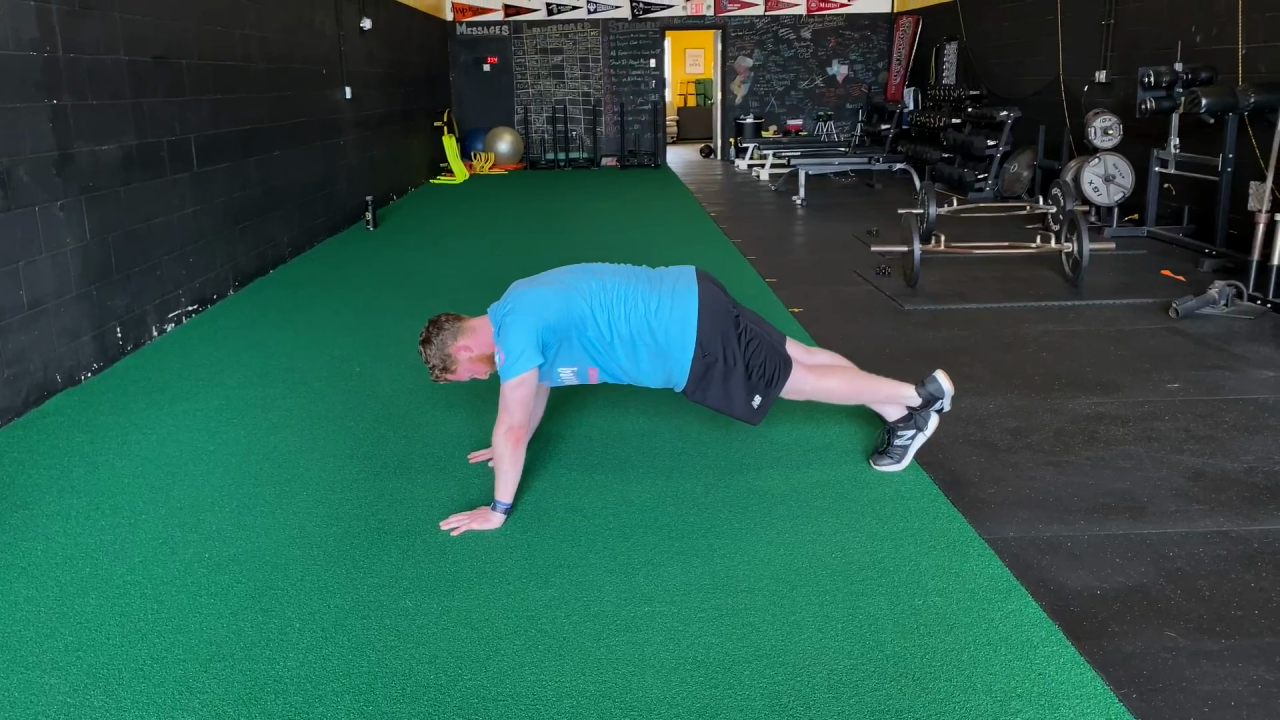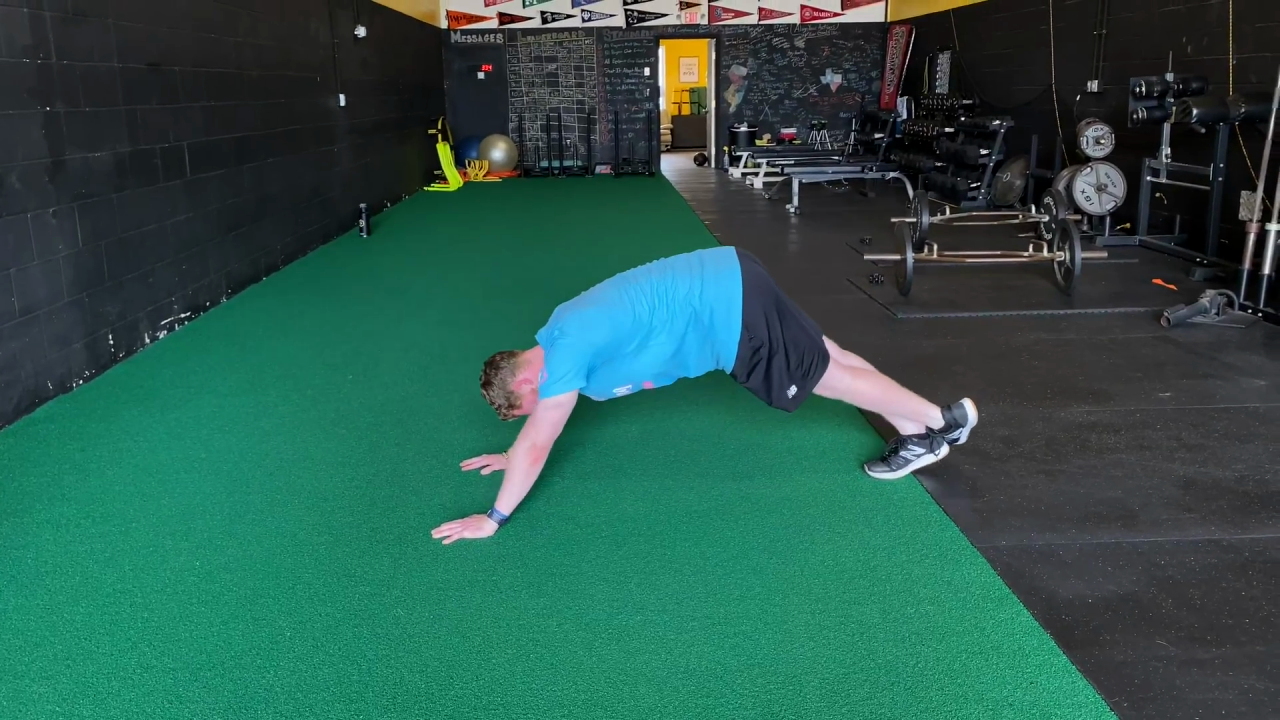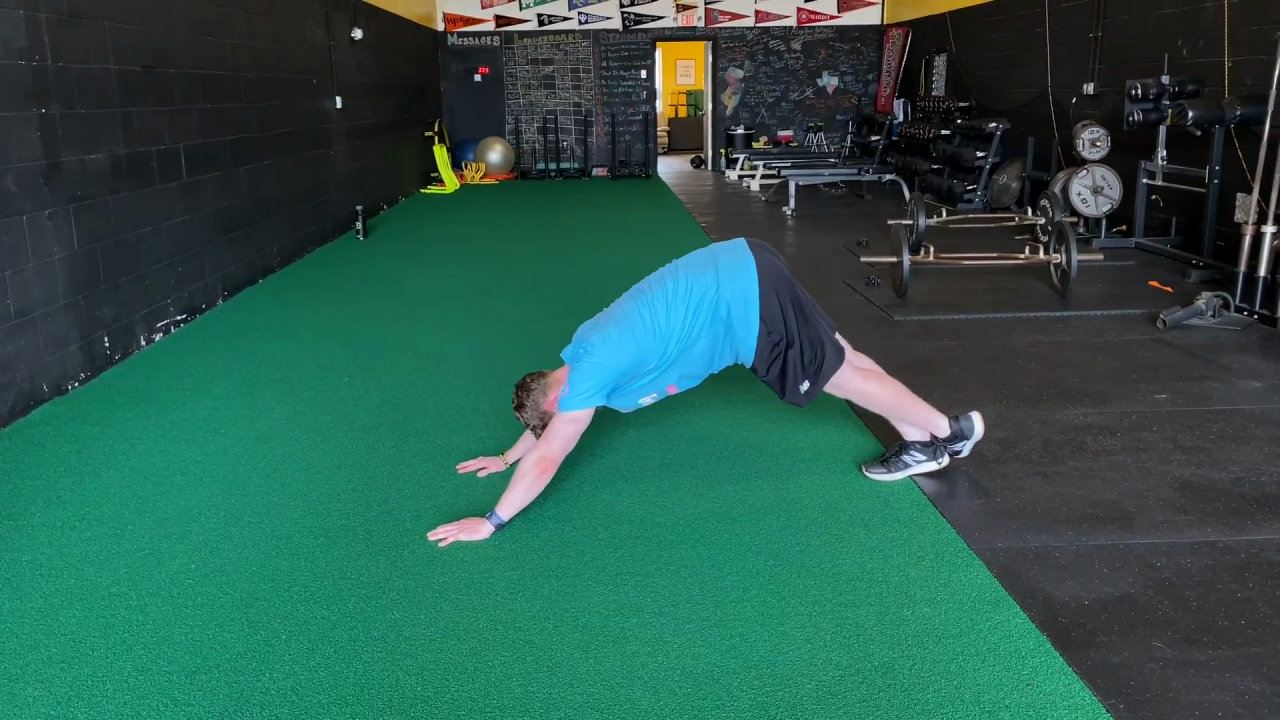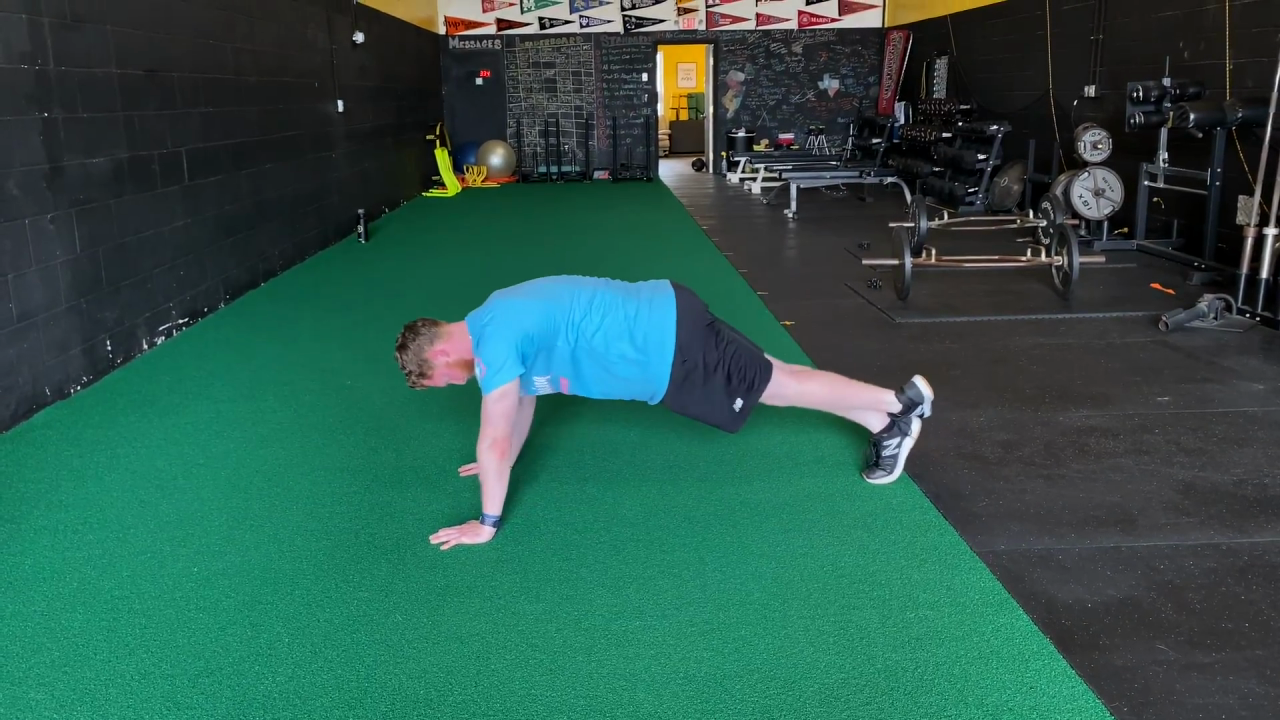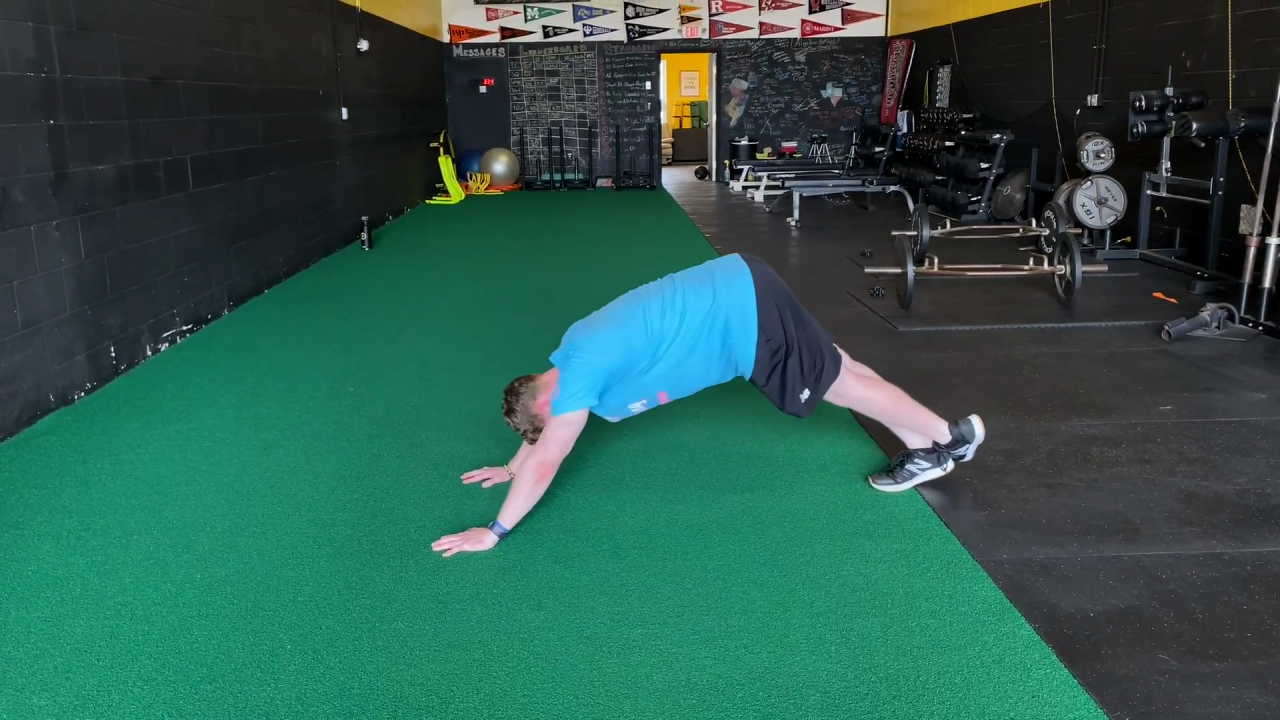
dt=1s
person 1, frame 1
left shoulder: (514, 331)
right shoulder: (520, 309)
left elbow: (511, 426)
right elbow: (539, 385)
left wrist: (497, 510)
right wrist: (511, 447)
left hip: (688, 341)
right hip: (687, 304)
left knee: (796, 380)
right knee: (794, 357)
left ankle: (918, 396)
right ankle: (901, 415)
person 1, frame 2
left shoulder: (566, 354)
right shoulder: (559, 337)
left elbow: (538, 444)
right elbow: (541, 423)
left wrist: (494, 518)
right wrist: (510, 455)
left hip: (729, 311)
right hip: (725, 283)
left knee: (828, 376)
right knee: (824, 356)
left ankle: (940, 420)
right ankle: (917, 433)
person 1, frame 3
left shoulder: (590, 369)
right shoulder: (583, 353)
left elbow: (547, 456)
right elbow: (546, 416)
left wrist: (492, 521)
right wrist: (506, 457)
left hip: (746, 300)
right hip: (742, 273)
left knee: (837, 374)
right knee: (836, 356)
left ankle: (946, 433)
right ankle: (920, 440)
person 1, frame 4
left shoulder: (493, 339)
right shoulder: (499, 321)
left elbow: (494, 438)
right elbow: (523, 399)
left wrist: (487, 522)
right wrist: (501, 465)
left hip: (668, 349)
right hip: (664, 322)
left knee: (775, 387)
right knee: (770, 377)
left ankle: (900, 403)
right ankle: (886, 426)
person 1, frame 5
left shoulder: (581, 374)
right shoulder: (575, 356)
left elbow: (546, 460)
right elbow: (546, 426)
left wrist: (494, 531)
right wrist: (511, 468)
left hip: (746, 315)
right hip: (739, 291)
left knee: (837, 383)
right knee: (834, 367)
left ankle: (949, 437)
right ankle: (923, 446)
